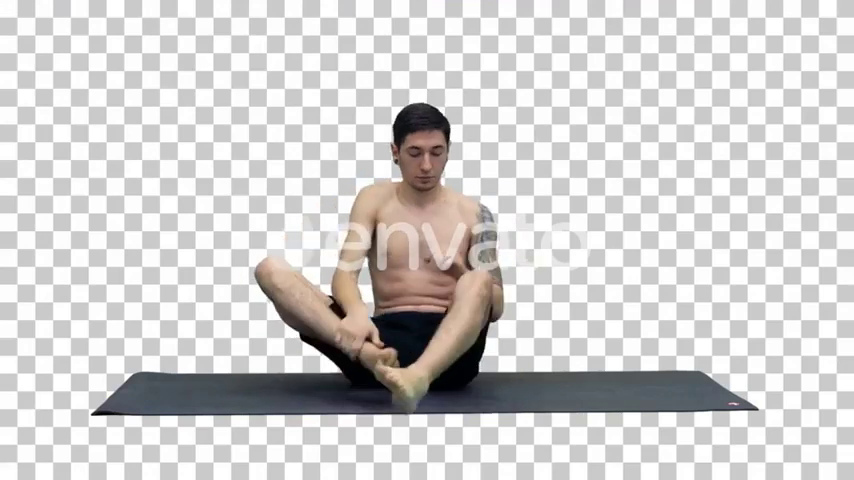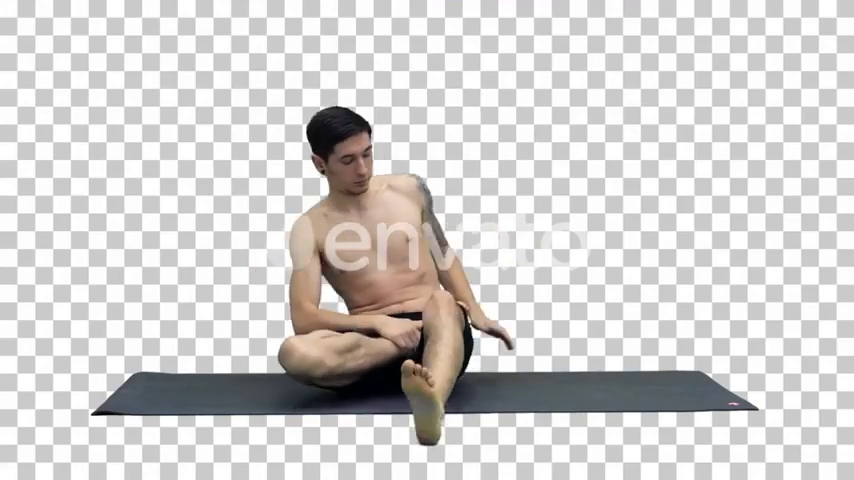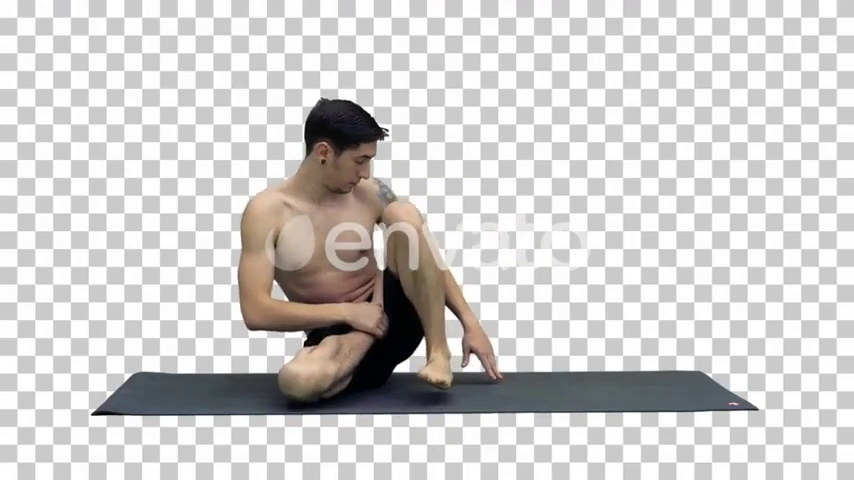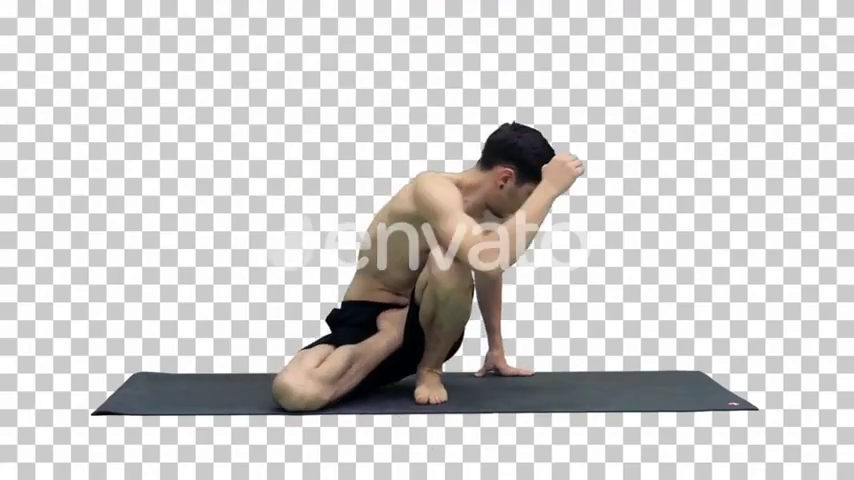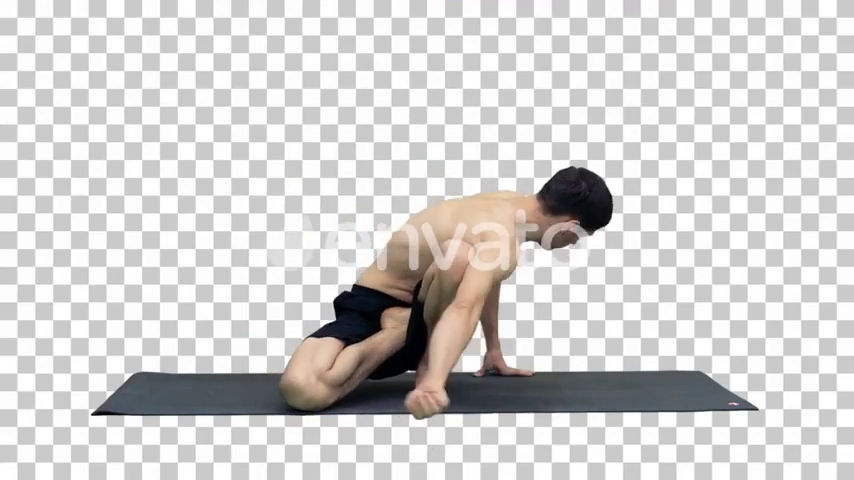
dt=1s
person 1, frame 1
left shoulder: (473, 212)
right shoulder: (374, 199)
left elbow: (494, 305)
right elbow: (344, 273)
left wrist: (466, 278)
right wrist: (356, 314)
left hip: (444, 338)
right hip: (382, 338)
left knee: (473, 286)
right knee: (269, 271)
left ankle: (419, 377)
right ankle: (369, 356)
person 1, frame 2
left shoulder: (409, 189)
right shoulder: (309, 228)
left elbow: (444, 257)
right elbow: (304, 319)
left wrist: (476, 313)
right wrist: (379, 323)
left hip: (433, 325)
right hip: (374, 337)
left knee: (441, 301)
right knee: (294, 353)
left ankle: (432, 399)
right ankle: (420, 352)
person 1, frame 3
left shoulder: (370, 193)
right shoulder: (266, 212)
left elbow: (430, 258)
right elbow: (255, 312)
left wrist: (470, 324)
right wrist: (348, 312)
left hip: (398, 319)
right hip: (337, 334)
left knee: (403, 215)
right knee: (296, 380)
left ankle: (438, 350)
person 1, frame 4
left shoulder: (489, 211)
right shoulder: (433, 189)
left elbow: (489, 273)
right elbow: (490, 264)
left wrist: (495, 350)
right wrist: (547, 188)
left hip: (421, 325)
right hip: (366, 322)
left knee: (447, 264)
right knee: (292, 391)
left ankle: (429, 369)
person 1, frame 5
left shoulder: (508, 202)
right shoulder: (502, 241)
right elbow: (462, 312)
left wrist: (493, 350)
right wrist: (435, 382)
left hip: (420, 307)
right hip: (371, 310)
left ankle: (427, 366)
